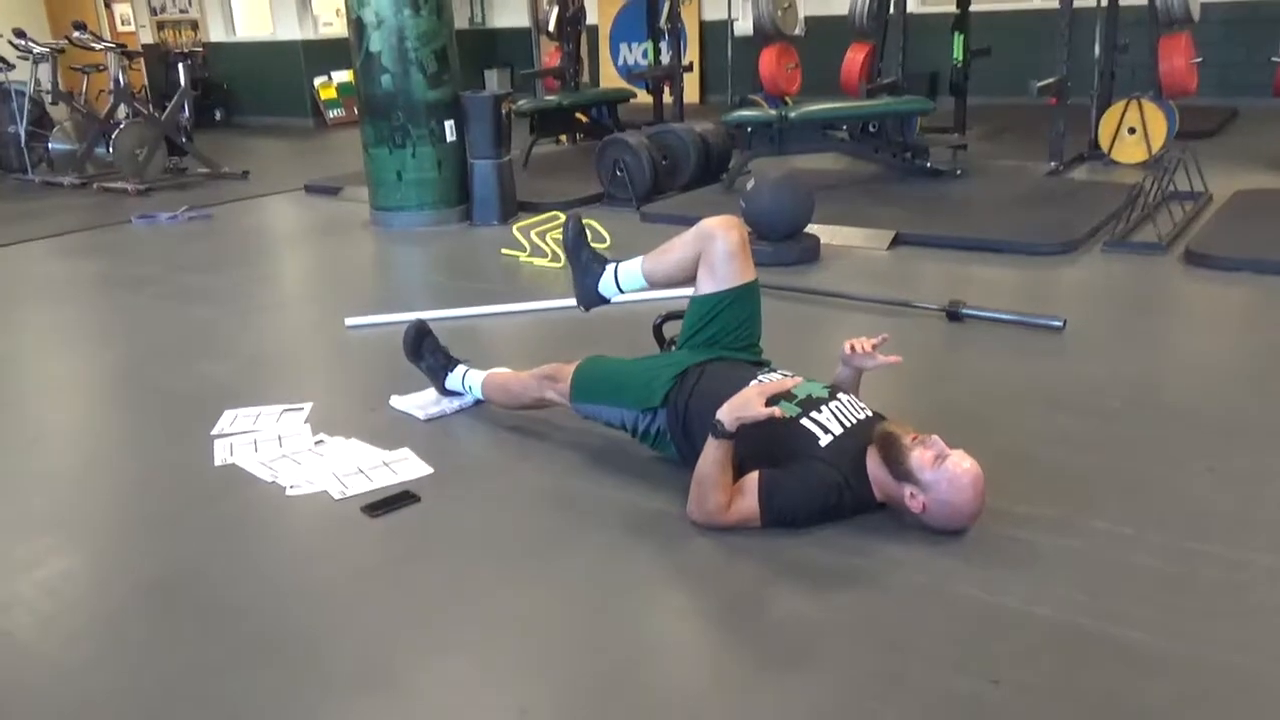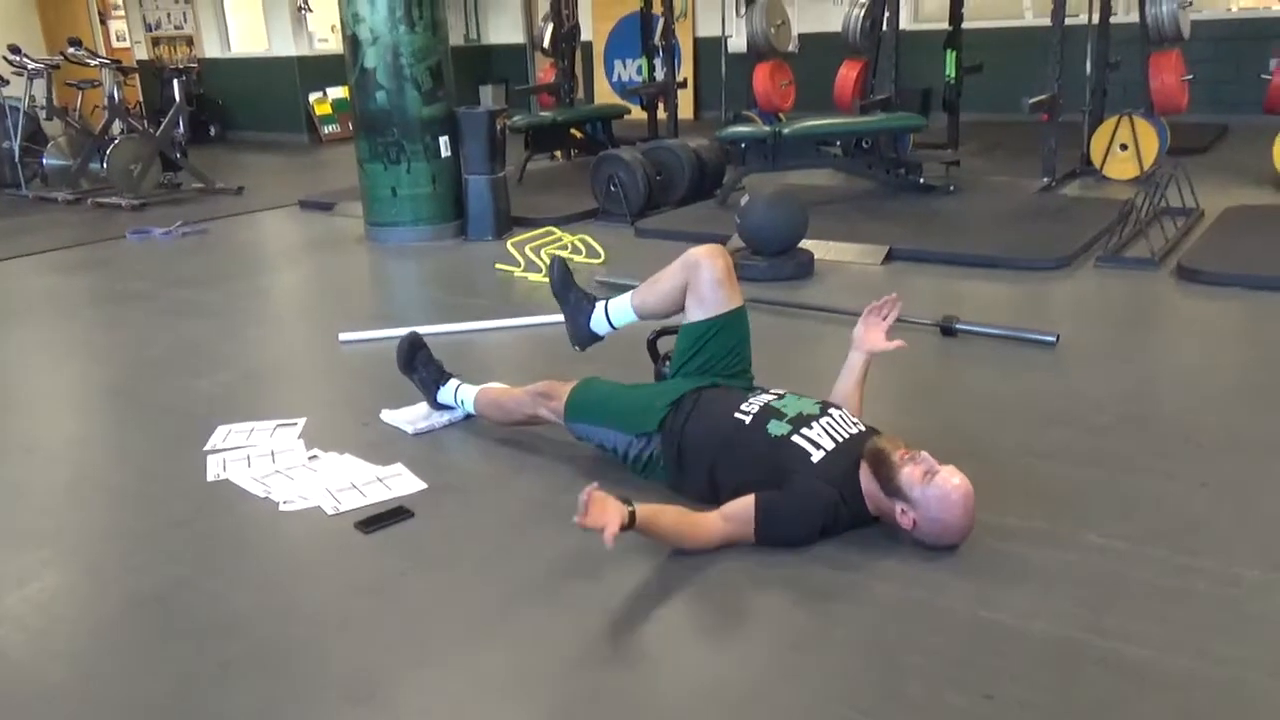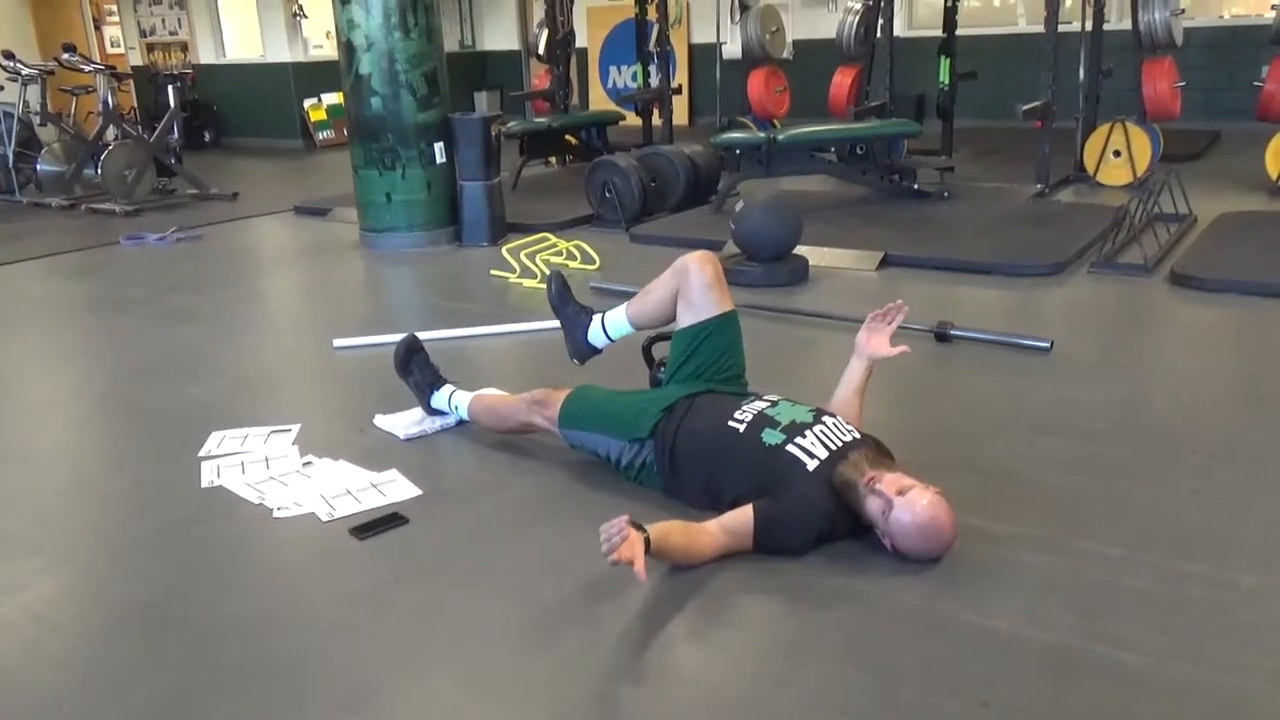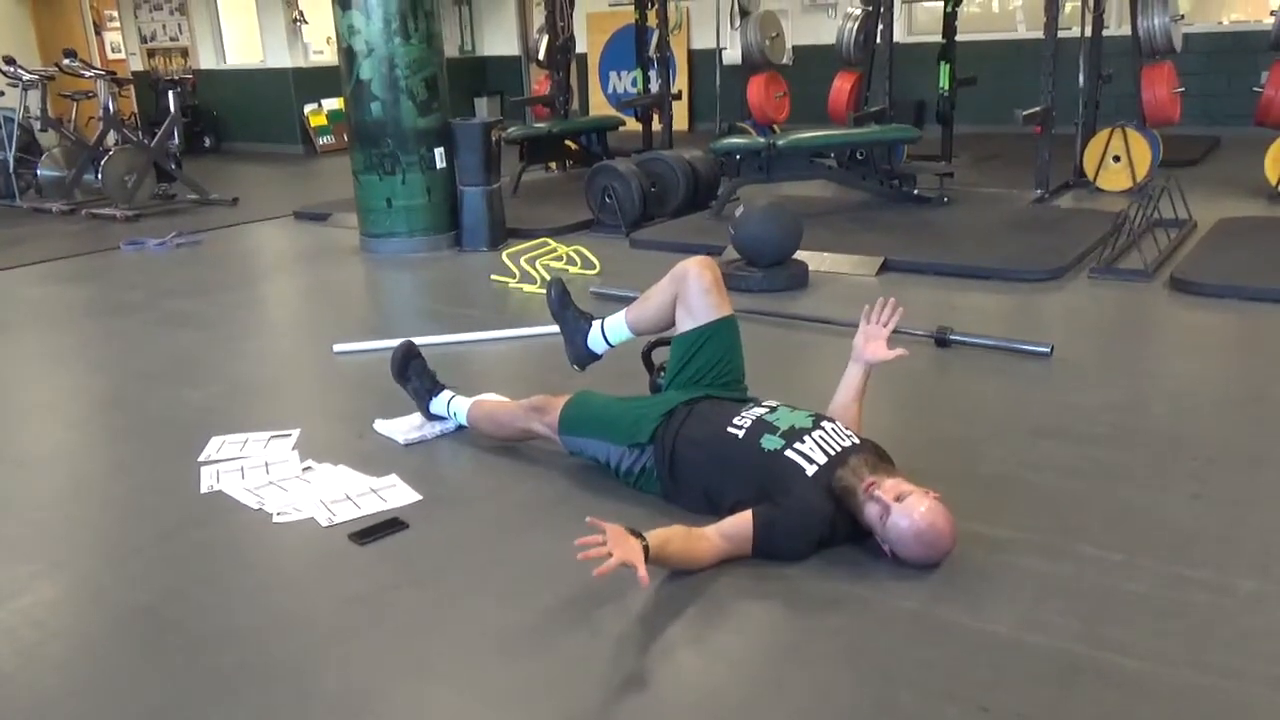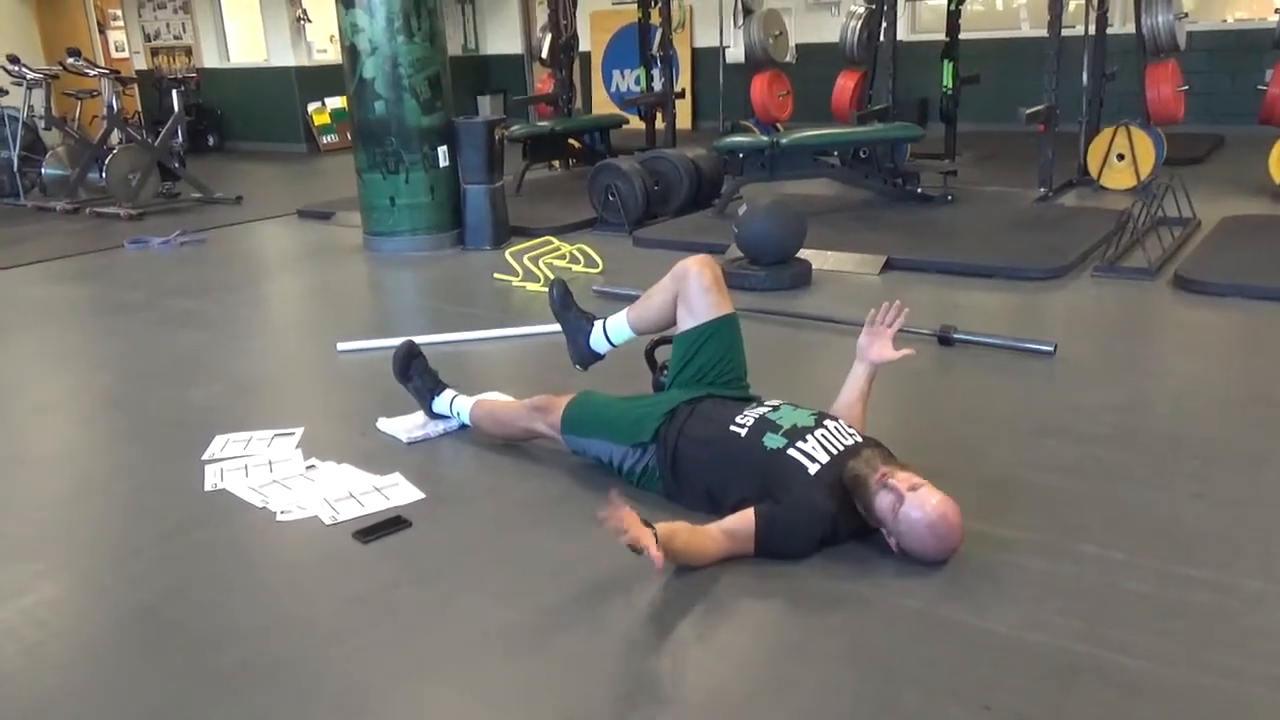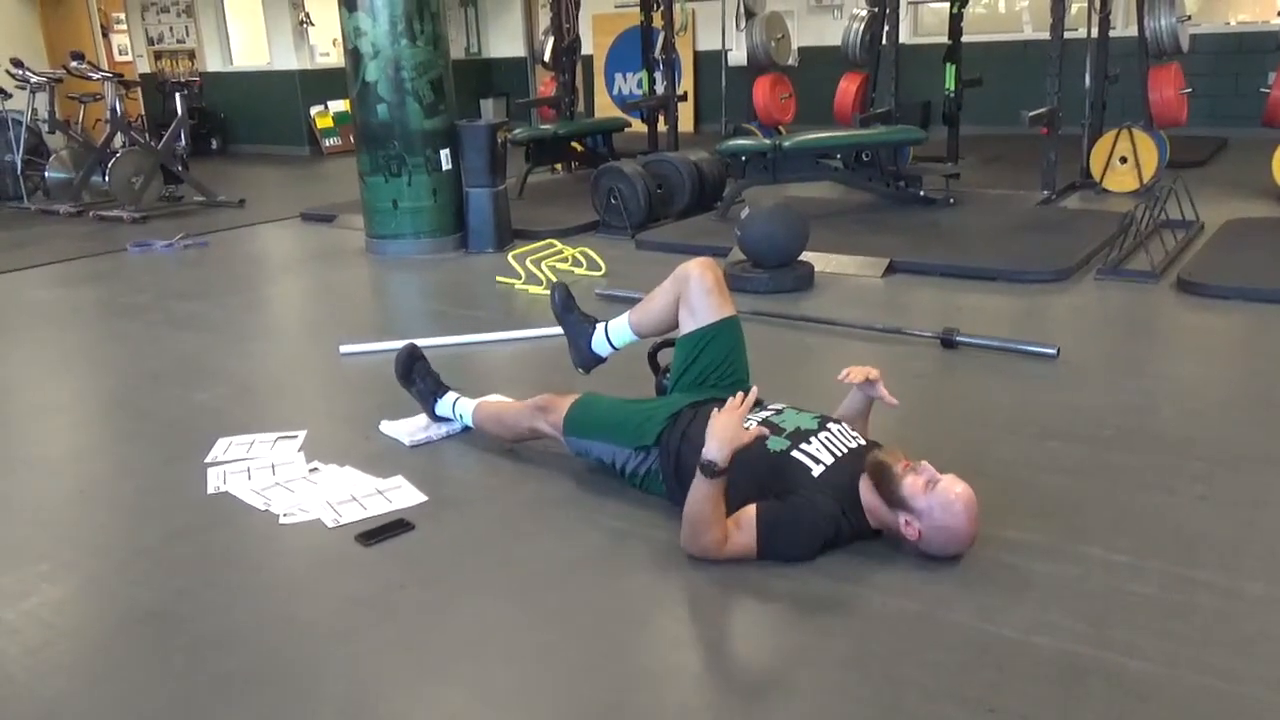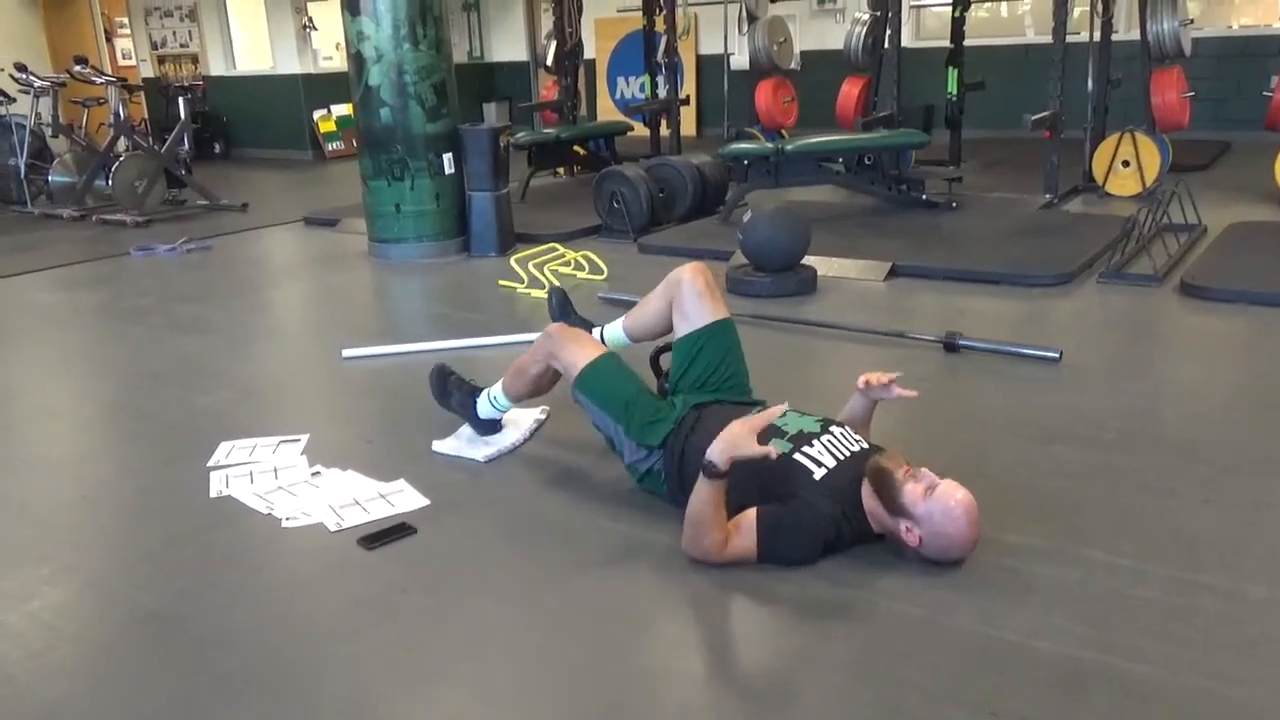
dt=0.7s
person 1, frame 1
left shoulder: (826, 489)
right shoulder: (880, 439)
left elbow: (707, 511)
left wrist: (726, 422)
right wrist: (850, 369)
left hip: (678, 398)
right hip: (734, 367)
left knee: (551, 380)
right knee: (723, 233)
left ankle: (459, 378)
right ankle: (604, 280)
person 1, frame 2
left shoulder: (817, 504)
right shoulder: (876, 455)
left elbow: (706, 529)
left wrist: (627, 514)
right wrist: (860, 355)
left hip: (673, 427)
right hip: (727, 394)
left knee: (547, 398)
right knee: (706, 262)
left ankle: (453, 394)
right ankle: (597, 319)
person 1, frame 3
left shoulder: (809, 513)
right shoulder: (874, 460)
left elbow: (706, 539)
left wrist: (644, 539)
right wrist: (864, 359)
left hip: (663, 436)
right hip: (721, 398)
left knee: (540, 405)
right knee: (698, 267)
left ankle: (446, 399)
right ankle: (592, 331)
person 1, frame 4
left shoulder: (809, 518)
right shoulder: (875, 464)
left elbow: (706, 543)
left wrist: (641, 546)
right wrist: (860, 363)
left hip: (663, 442)
right hip: (720, 404)
left knee: (540, 413)
right knee: (697, 273)
left ankle: (445, 405)
right ankle: (593, 338)
person 1, frame 5
left shoulder: (813, 517)
right shoulder: (877, 464)
left elbow: (706, 542)
left wrist: (651, 537)
right wrist: (866, 365)
left hip: (667, 438)
right hip: (726, 404)
left knee: (541, 412)
right knee: (698, 270)
left ankle: (447, 403)
right ankle: (595, 338)
person 1, frame 6
left shoulder: (818, 519)
right shoulder: (878, 468)
left elbow: (701, 542)
left wrist: (713, 458)
right wrist: (865, 393)
left hip: (669, 441)
right hip: (719, 403)
left knee: (544, 412)
right knee: (698, 274)
left ankle: (449, 407)
right ankle: (597, 341)
person 1, frame 7
left shoulder: (820, 523)
right shoulder: (880, 472)
left elbow: (702, 545)
left wrist: (718, 459)
right wrist: (868, 397)
left hip: (670, 443)
right hip: (725, 406)
left knee: (555, 340)
right knee: (690, 277)
left ankle: (483, 408)
right ankle: (598, 340)
